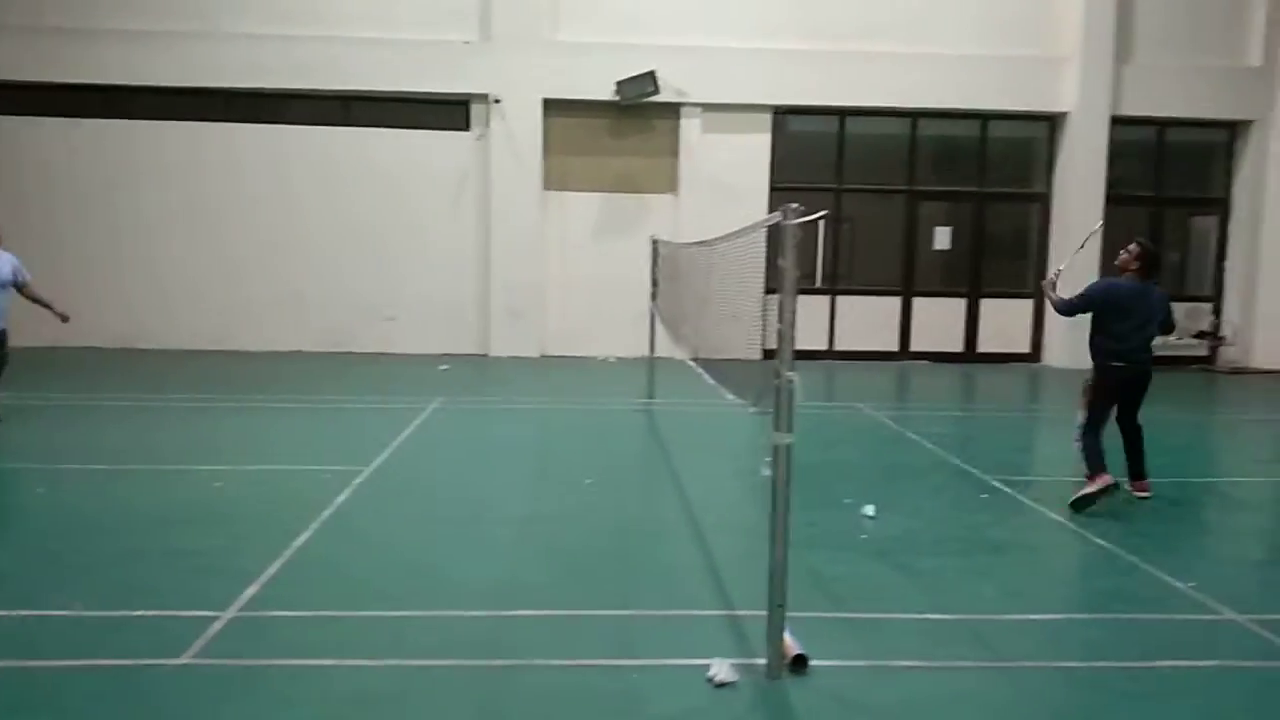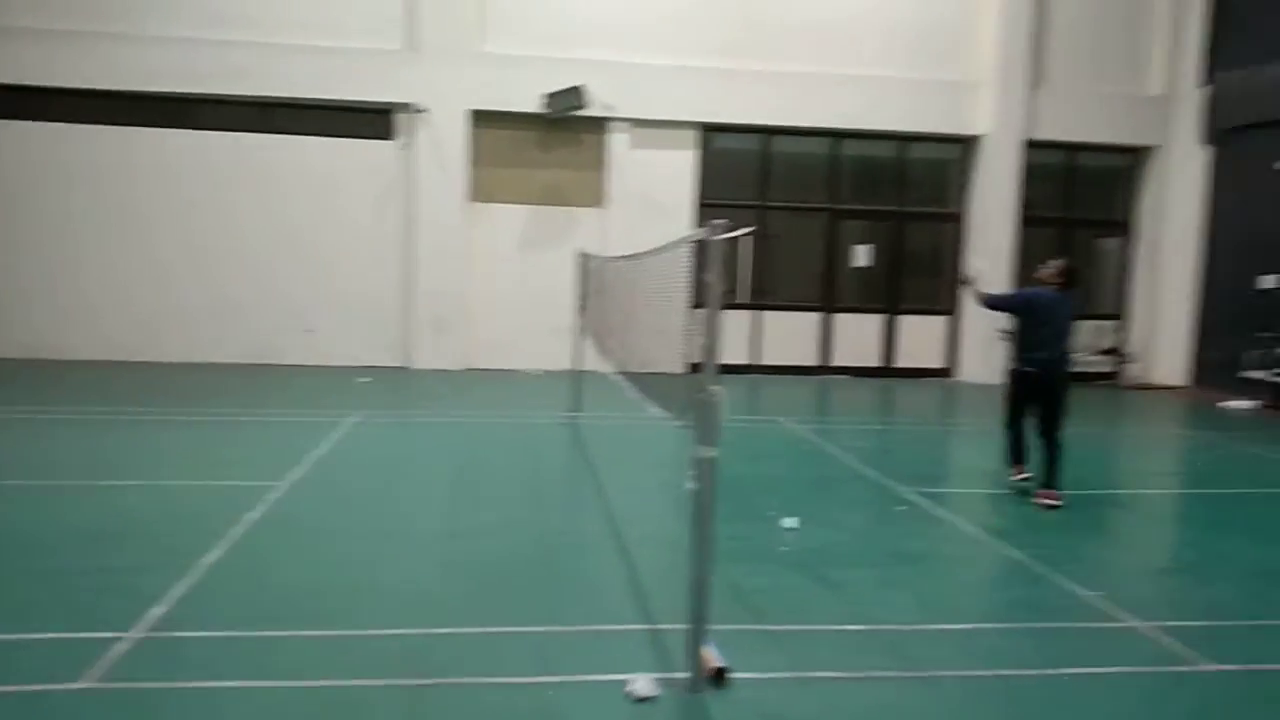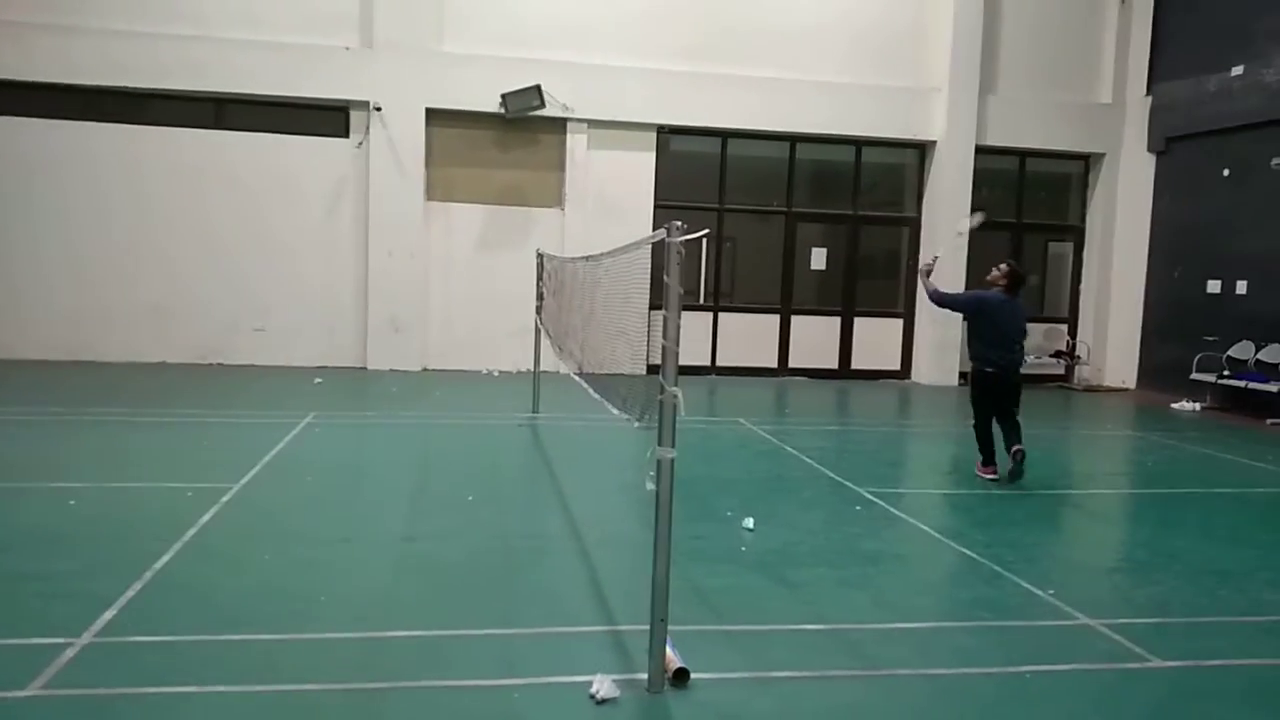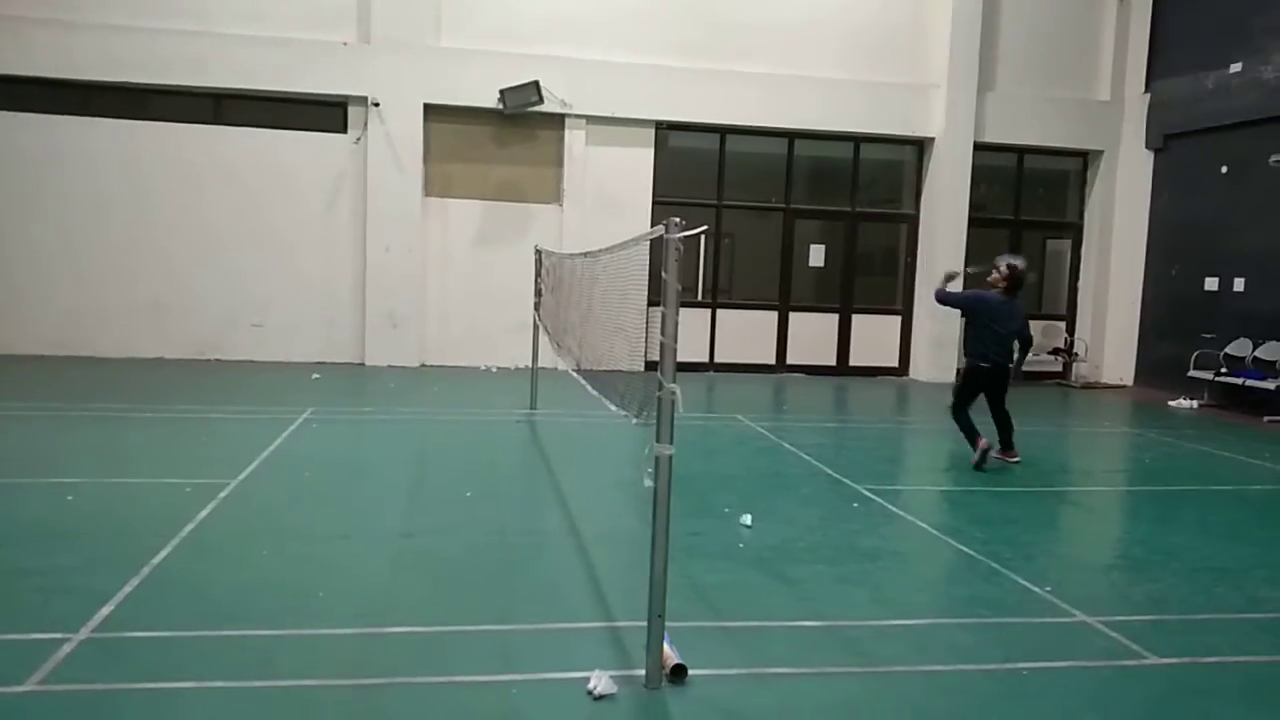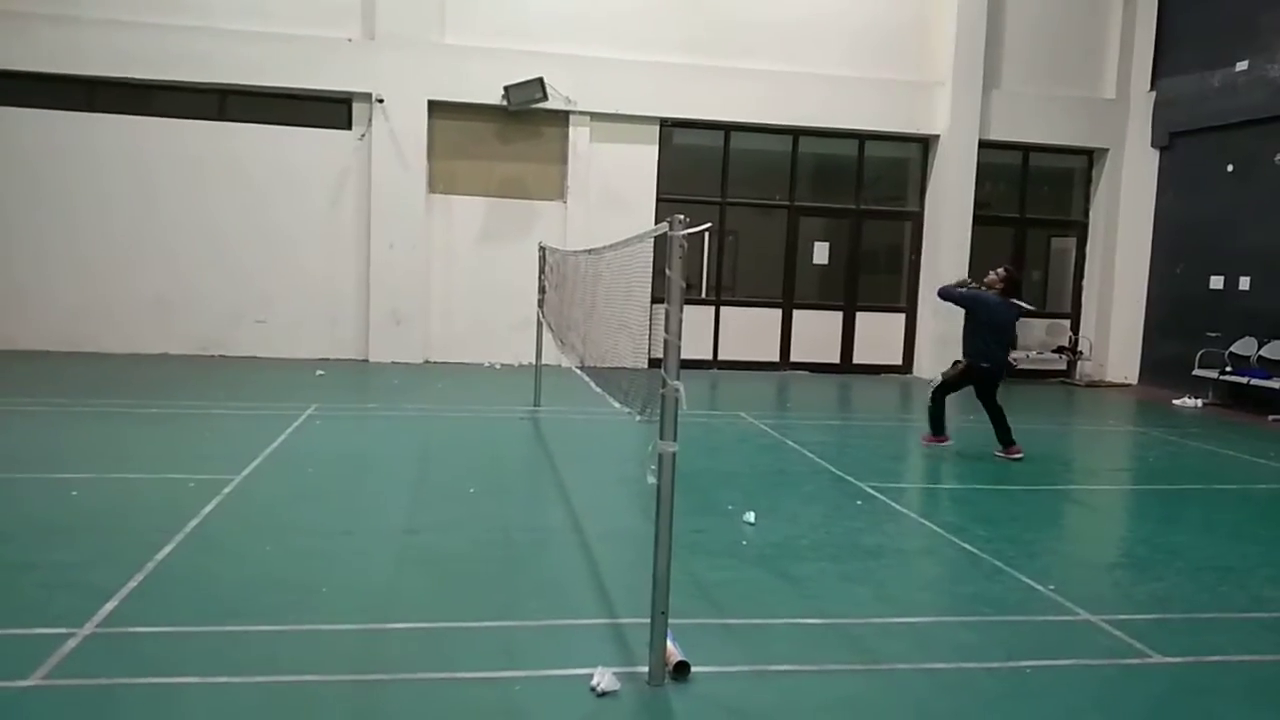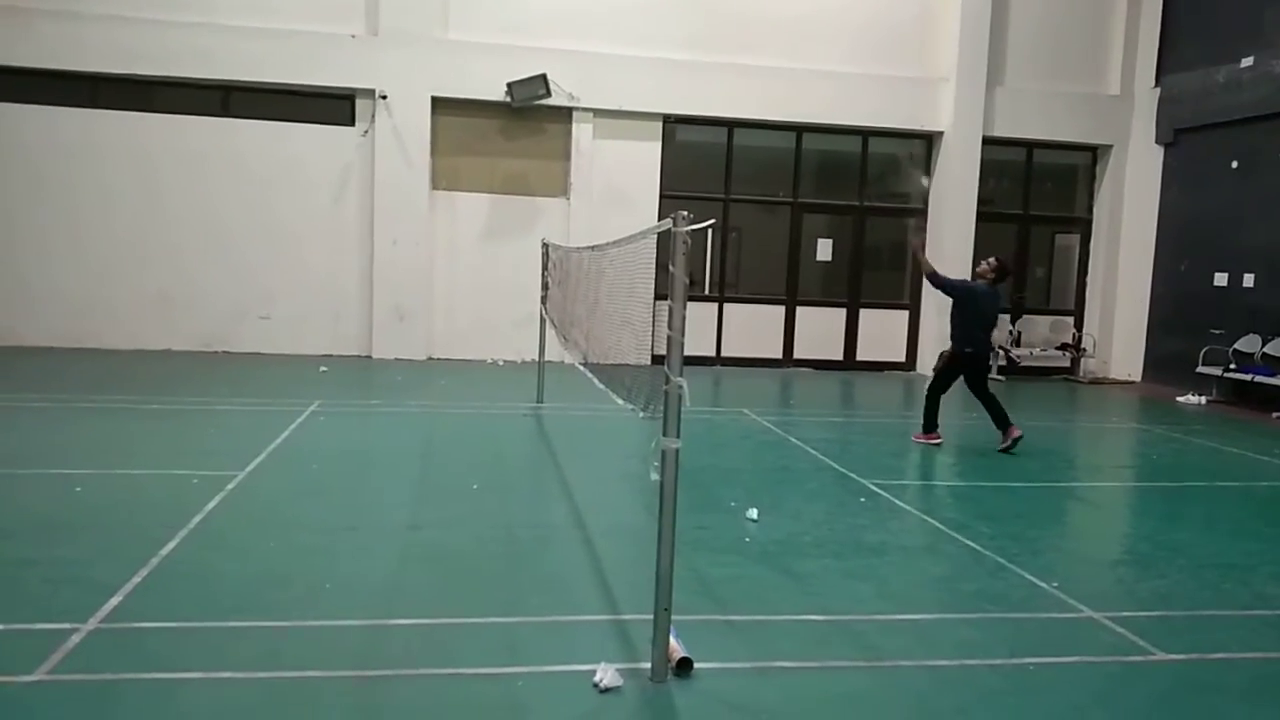
dt=0.2s
person 1, frame 1
left shoulder: (1108, 288)
right shoulder: (1158, 294)
left elbow: (1068, 308)
right elbow: (1168, 328)
left wrist: (1050, 292)
left hip: (1110, 369)
right hip: (1141, 369)
left knee: (1090, 429)
right knee: (1129, 421)
left ankle: (1099, 476)
right ankle: (1140, 481)
person 1, frame 2
left shoulder: (1032, 297)
right shoulder: (1067, 303)
left elbow: (992, 302)
left wrist: (970, 285)
left hip: (1027, 372)
right hip: (1056, 374)
left knee: (1014, 421)
right knee: (1050, 432)
left ankle: (1019, 467)
right ankle: (1051, 490)
person 1, frame 3
left shoulder: (980, 300)
right shoulder: (1018, 307)
left elbow: (939, 298)
left wrist: (925, 277)
left hip: (985, 371)
right hip: (1011, 372)
left knee: (983, 419)
right knee: (1008, 417)
left ankle: (989, 465)
right ankle: (1016, 447)
person 1, frame 4
left shoulder: (979, 298)
right shoulder: (1017, 307)
left elbow: (941, 296)
right elbow: (1027, 341)
left wrist: (945, 280)
right wrist: (1017, 364)
left hip: (977, 366)
right hip: (1001, 368)
left knee: (959, 407)
right knee: (998, 406)
left ankle: (978, 442)
right ankle: (1008, 450)
person 1, frame 5
left shoulder: (979, 298)
right shoulder: (1011, 308)
left elbow: (944, 293)
right elbow: (1011, 342)
left wrist: (961, 284)
right wrist: (1003, 365)
left hip: (974, 364)
right hip: (996, 366)
left knee: (938, 392)
right knee: (991, 403)
left ankle: (938, 435)
right ankle: (1010, 446)
person 1, frame 6
left shoulder: (969, 289)
right shoulder: (994, 295)
left elbow: (935, 278)
left wrist: (919, 252)
left hip: (961, 352)
right hip: (982, 352)
left knee: (935, 390)
right knee: (983, 392)
left ankle: (930, 433)
right ankle: (1008, 430)
